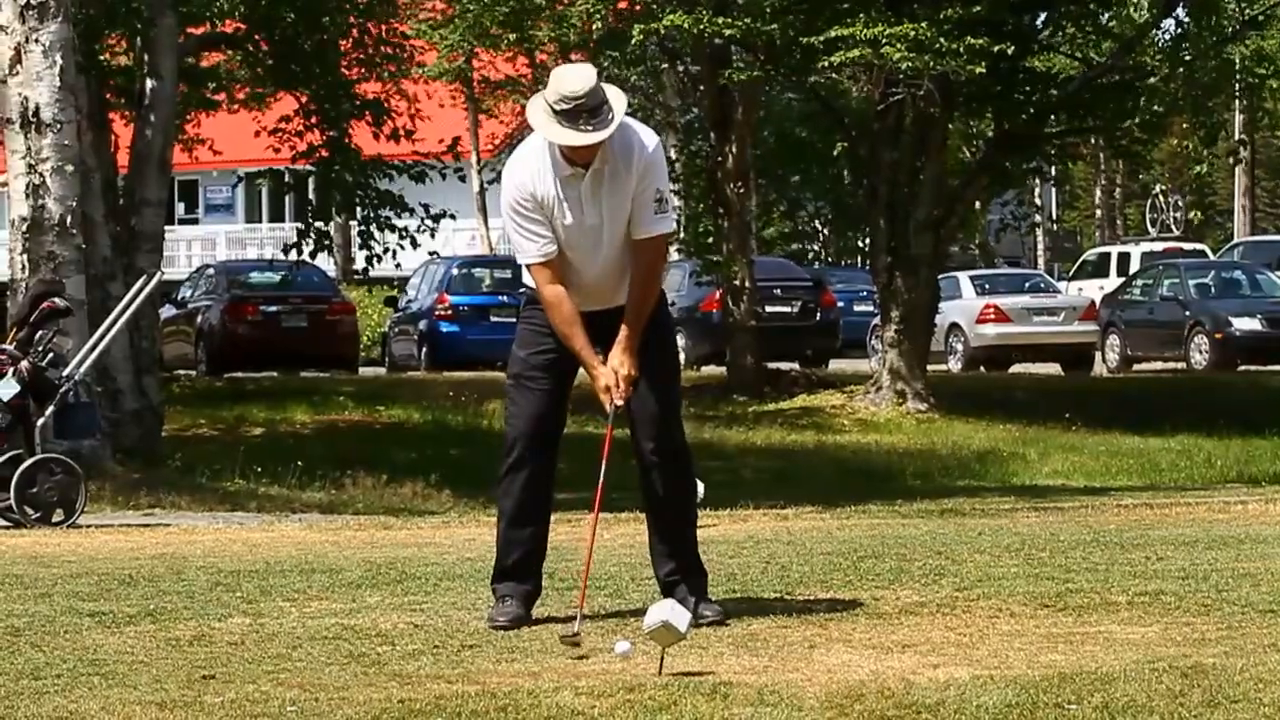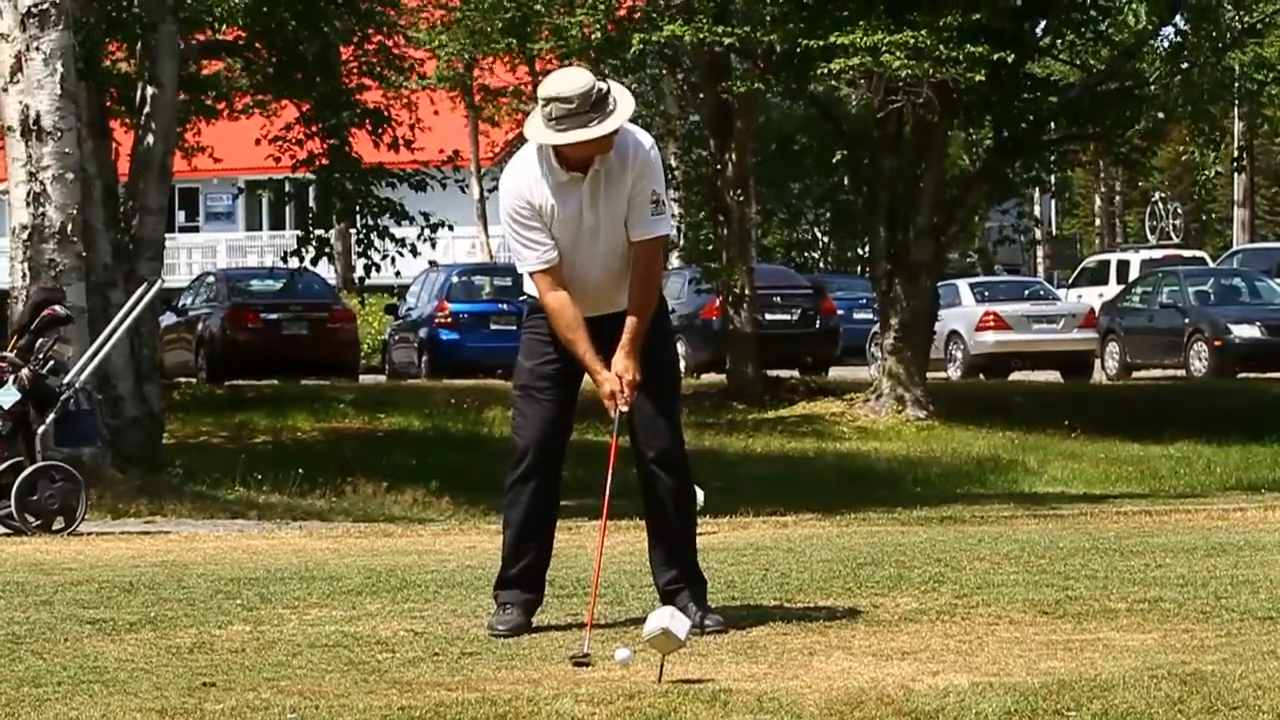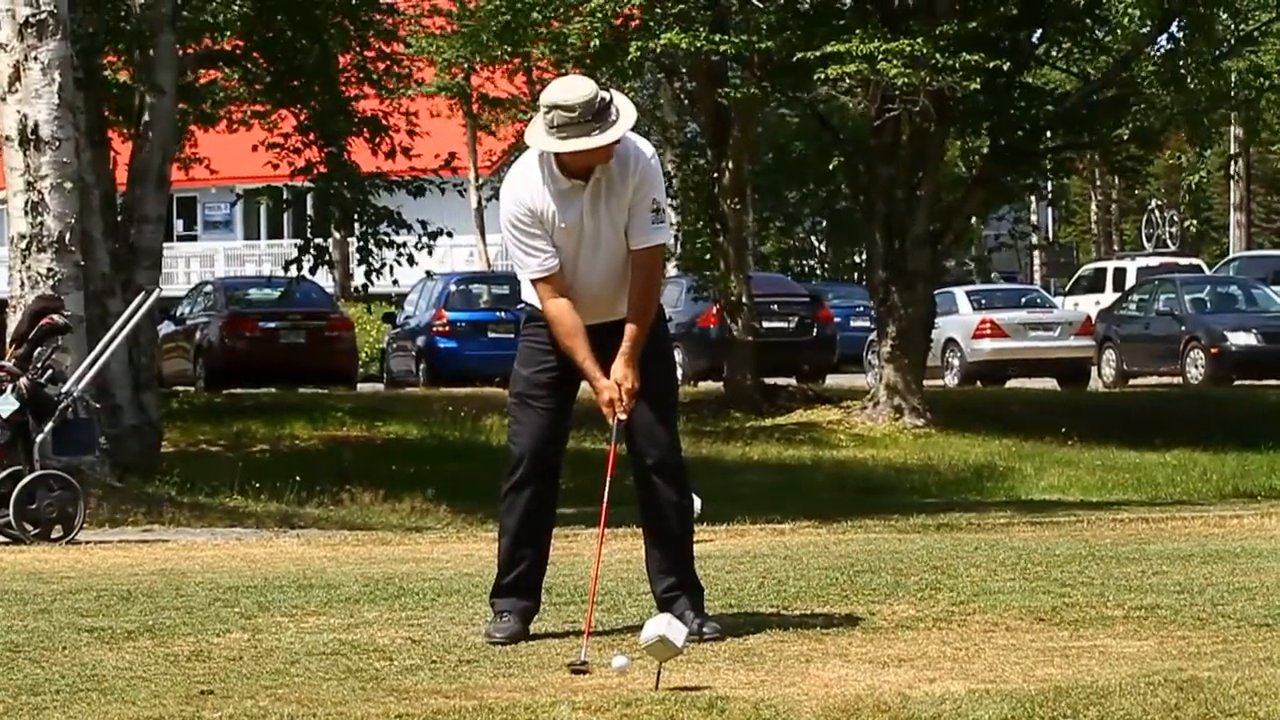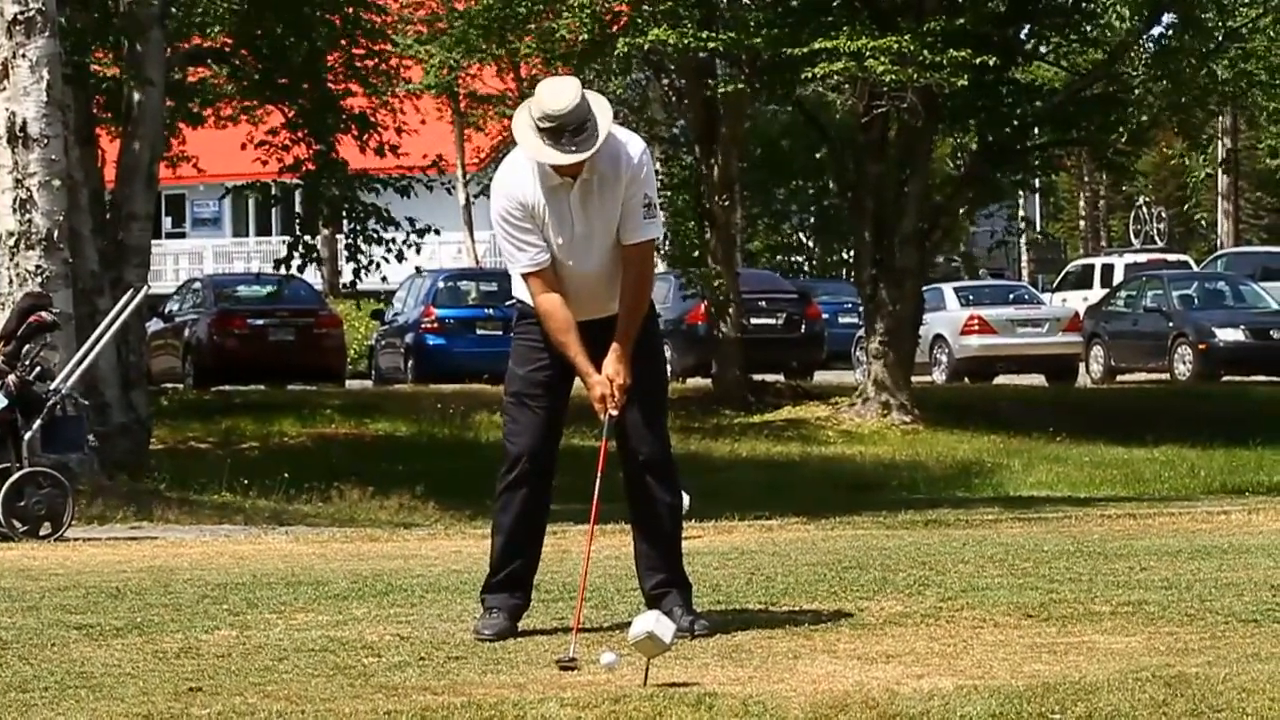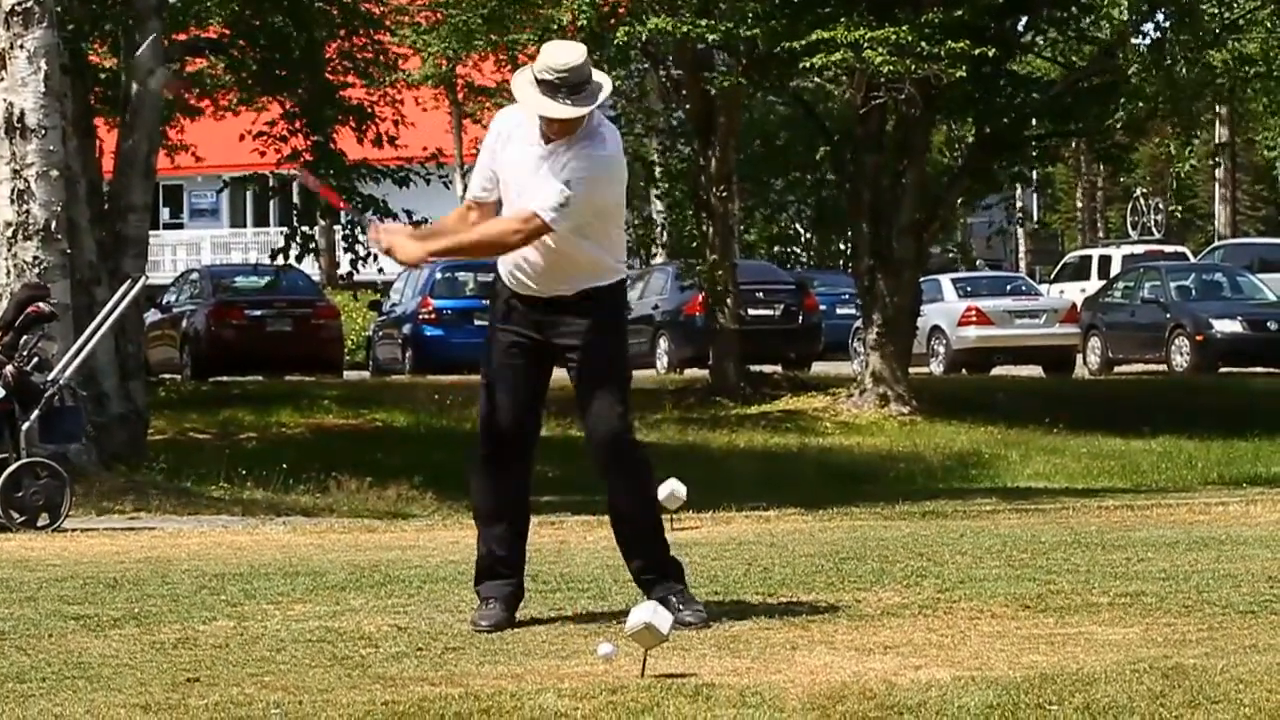
dt=0.7s
person 1, frame 1
left shoulder: (642, 148)
right shoulder: (523, 172)
left elbow: (650, 254)
right elbow: (548, 281)
left wrist: (626, 346)
right wrist: (593, 365)
left hip: (635, 306)
right hip: (552, 310)
left knee: (663, 443)
right knee: (526, 442)
left ankle: (684, 585)
right ankle: (514, 589)
person 1, frame 2
left shoulder: (637, 150)
right shoulder: (520, 182)
left elbow: (648, 255)
right elbow: (550, 287)
left wrist: (629, 350)
right wrist: (597, 370)
left hip: (636, 312)
right hip: (555, 318)
left knee: (663, 451)
right knee: (534, 452)
left ankle: (685, 594)
right ankle: (515, 597)
person 1, frame 3
left shoulder: (638, 159)
right shoulder: (522, 189)
left elbow: (648, 264)
right elbow: (552, 294)
left wrist: (628, 357)
right wrist: (595, 378)
left hip: (634, 320)
right hip: (552, 325)
left knee: (660, 459)
right knee: (530, 458)
left ankle: (681, 600)
right ankle: (513, 604)
person 1, frame 4
left shoulder: (630, 155)
right shoulder: (513, 183)
left elbow: (639, 260)
right elbow: (544, 288)
left wrist: (620, 353)
right wrist: (588, 372)
left hip: (626, 317)
right hip: (544, 323)
left knee: (650, 457)
right knee: (526, 457)
left ankle: (669, 596)
right ankle: (503, 599)
person 1, frame 5
left shoulder: (599, 151)
right shoulder: (508, 123)
left elbow: (520, 228)
right elbow: (478, 206)
left wrist: (425, 247)
right wrist: (417, 238)
left hip: (589, 305)
right hip: (516, 304)
left knee: (612, 442)
right knee: (498, 445)
left ankle: (663, 583)
right ankle: (498, 589)
